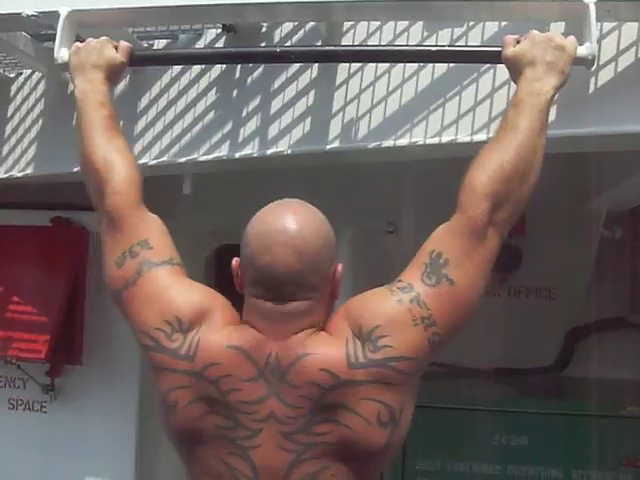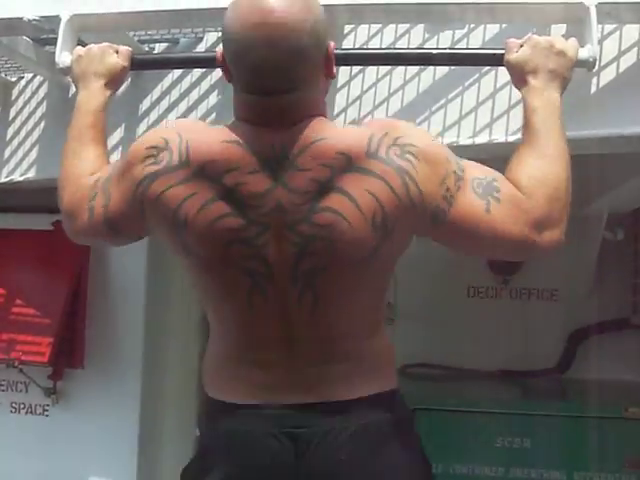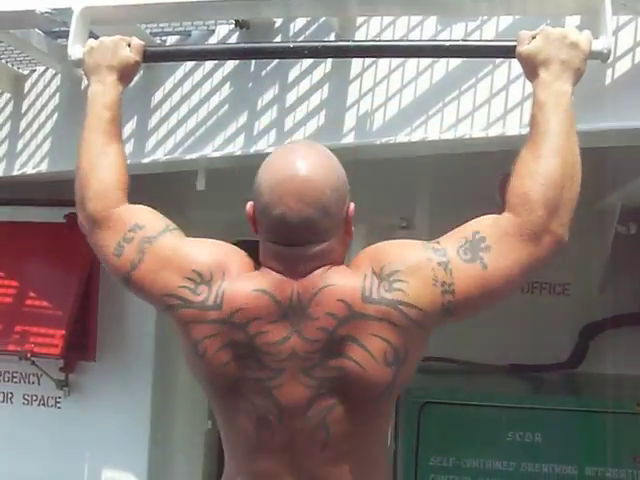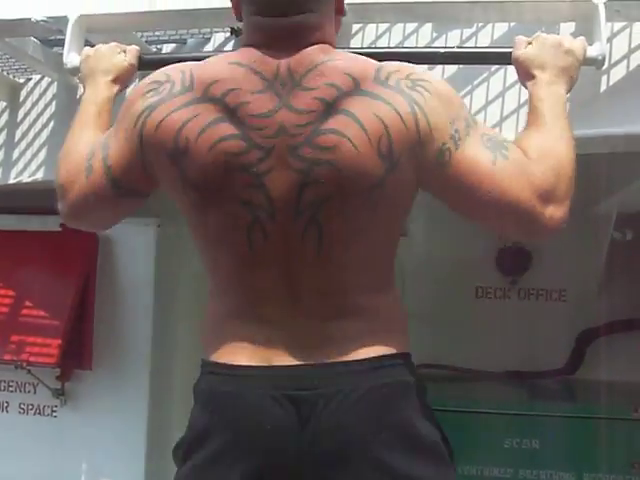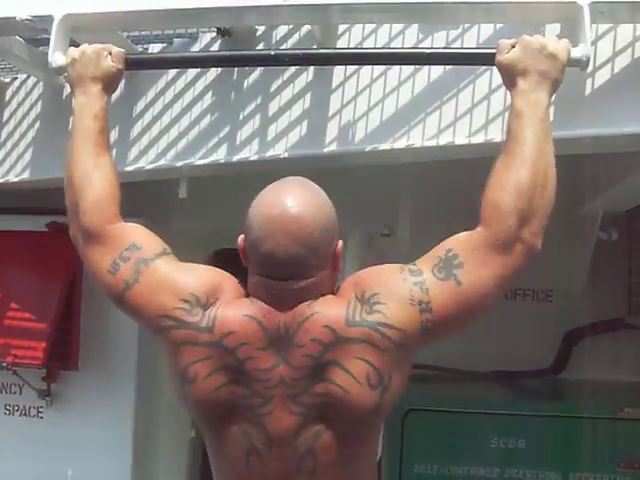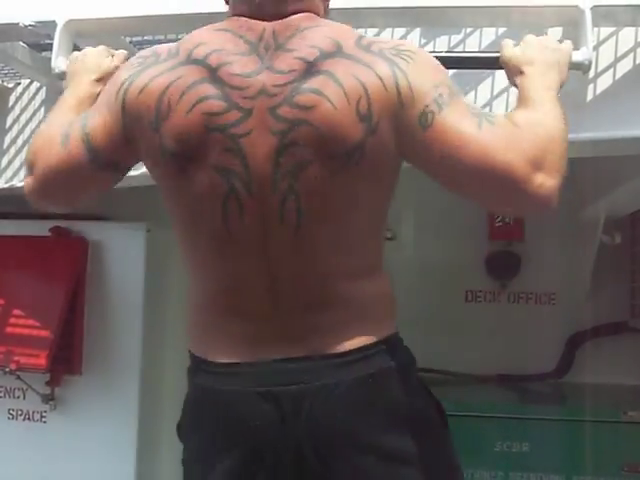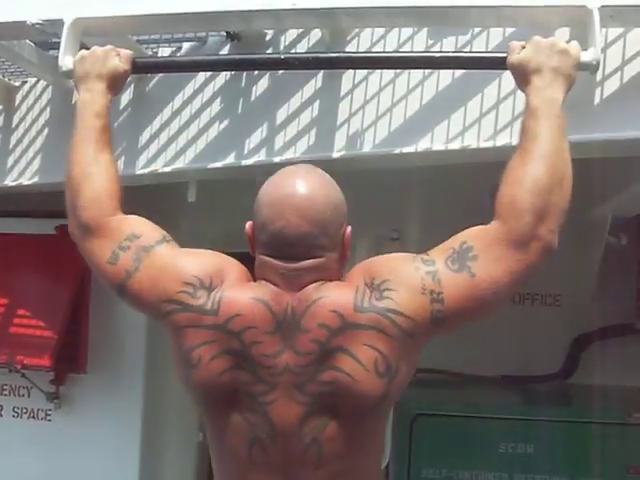
dt=0.7s
person 1, frame 1
left shoulder: (188, 345)
right shoulder: (376, 353)
left elbow: (118, 203)
right elbow: (485, 212)
left wrist: (92, 82)
right wrist: (537, 84)
person 1, frame 2
left shoulder: (171, 158)
right shoulder: (391, 156)
left elbow: (80, 215)
right elbow: (540, 225)
left wrist: (93, 87)
right wrist: (542, 88)
right hip: (364, 436)
person 1, frame 3
left shoulder: (211, 292)
right shoulder: (394, 293)
left elbow: (100, 212)
right elbow: (540, 223)
left wrist: (105, 81)
right wrist: (553, 81)
person 1, frame 4
left shoulder: (169, 99)
right shoulder: (402, 96)
left elbow: (76, 201)
right elbow: (543, 204)
left wrist: (99, 86)
right wrist: (549, 83)
left hip: (234, 406)
right hip: (371, 404)
person 1, frame 5
left shoulder: (197, 319)
right shoulder: (382, 319)
left elbow: (93, 227)
right elbow: (514, 234)
left wrist: (90, 93)
right wrist: (531, 90)
person 1, frame 6
left shoulder: (154, 75)
right shoulder: (385, 69)
left elbow: (45, 181)
right elbow: (534, 179)
left wrist: (82, 81)
right wrist: (539, 76)
left hip: (226, 398)
right hip: (359, 388)
person 1, frame 7
left shoulder: (204, 303)
right shoulder: (390, 306)
left elbow: (93, 222)
right elbow: (530, 231)
left wrist: (95, 92)
right wrist: (545, 89)
